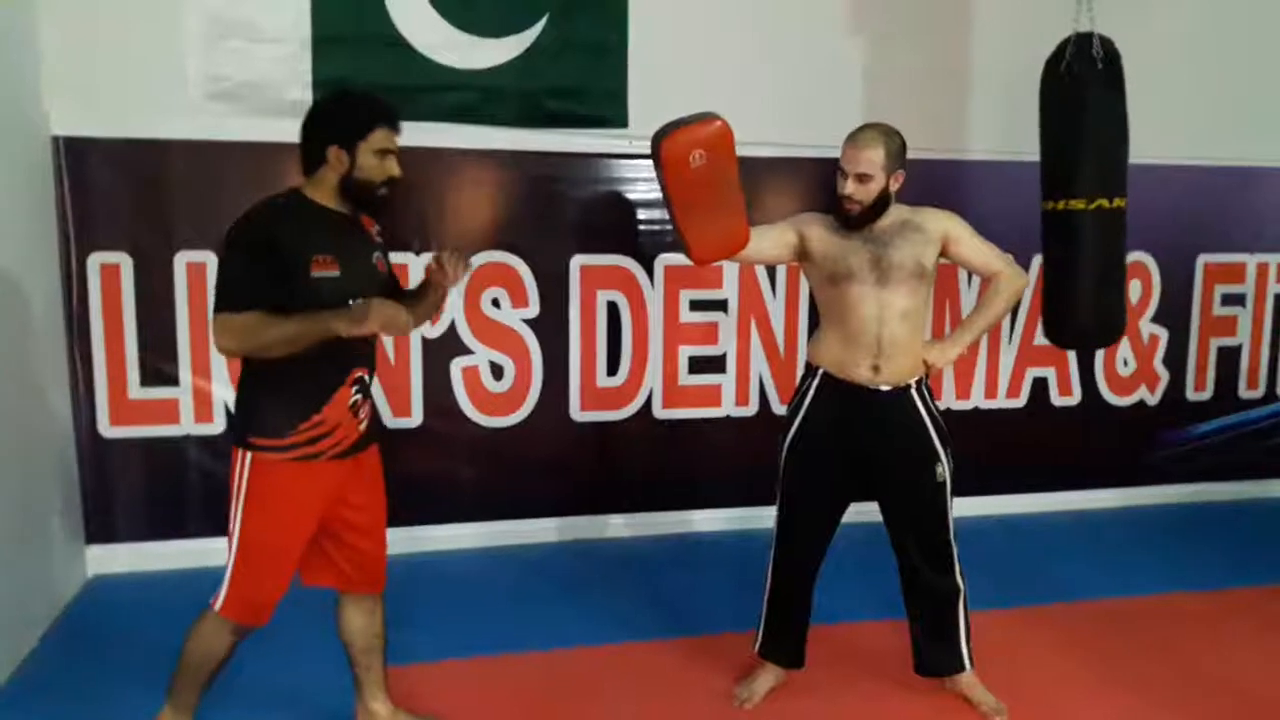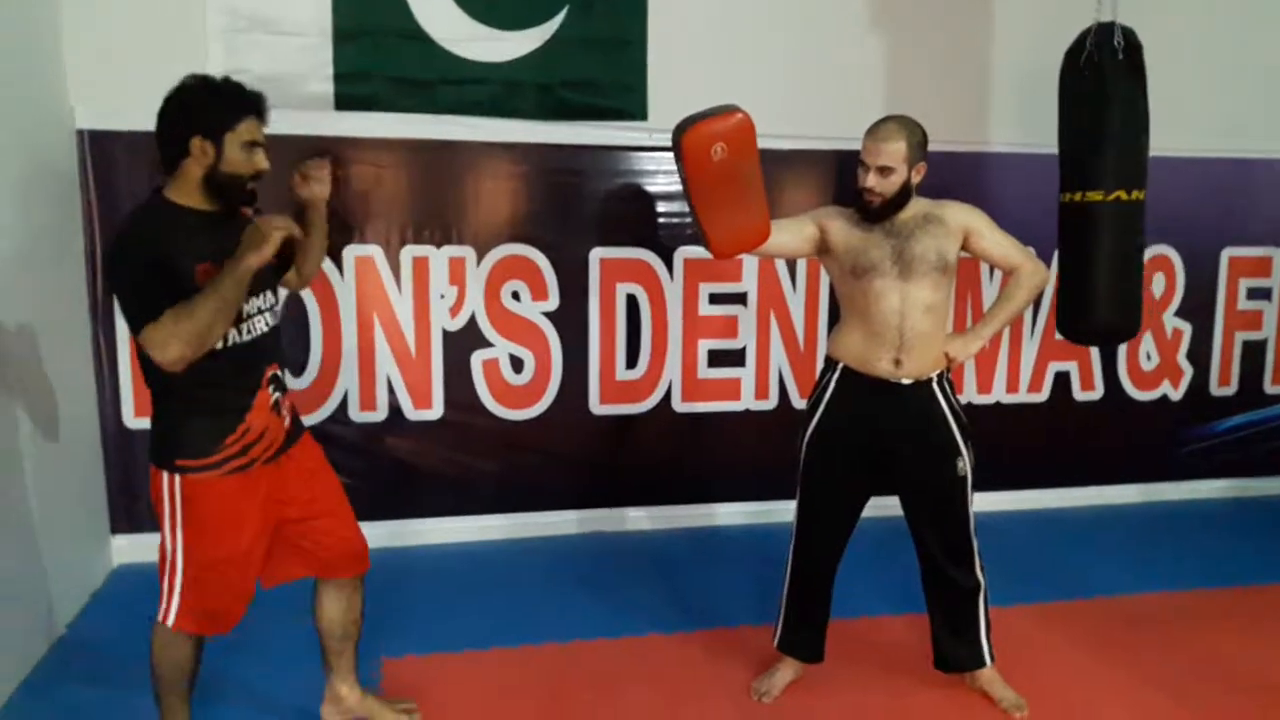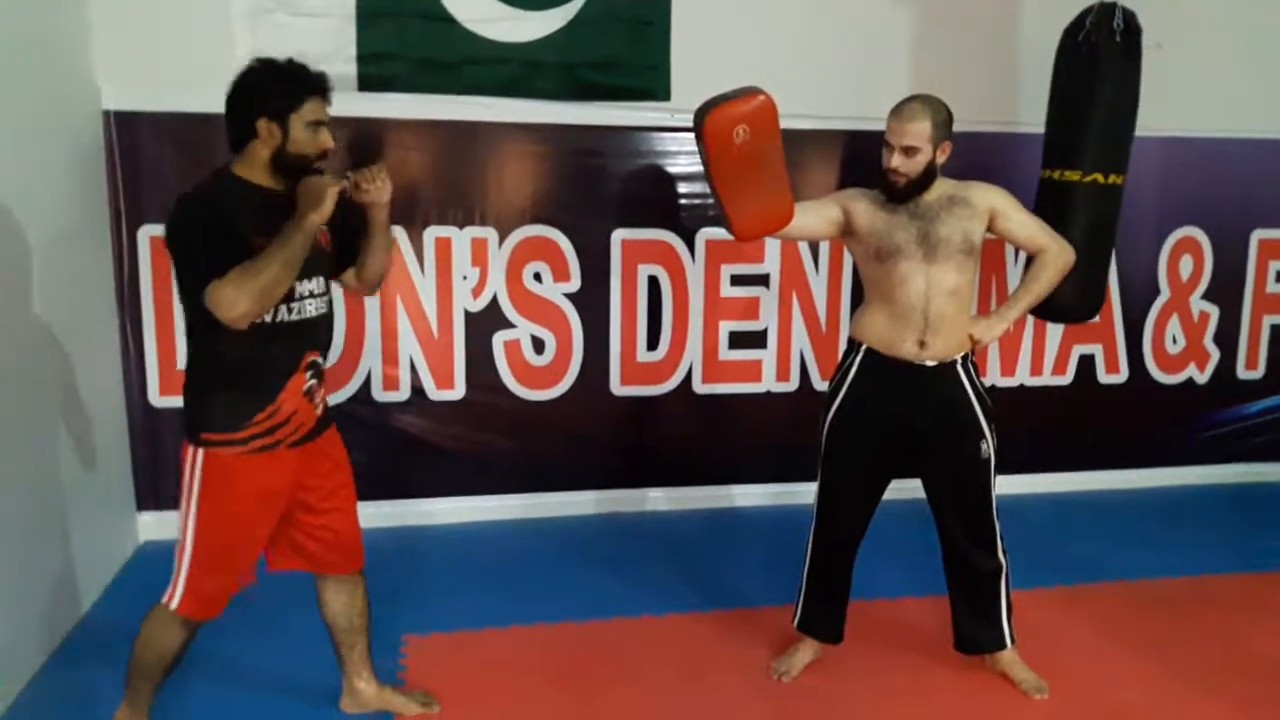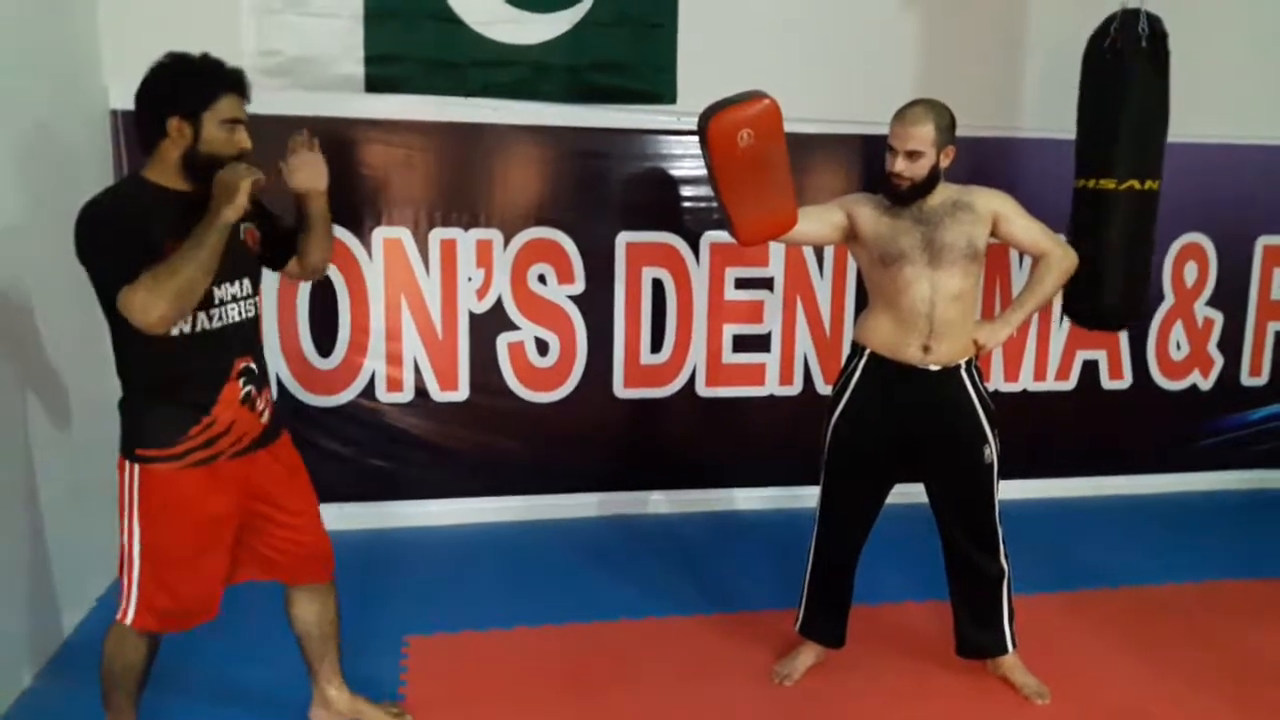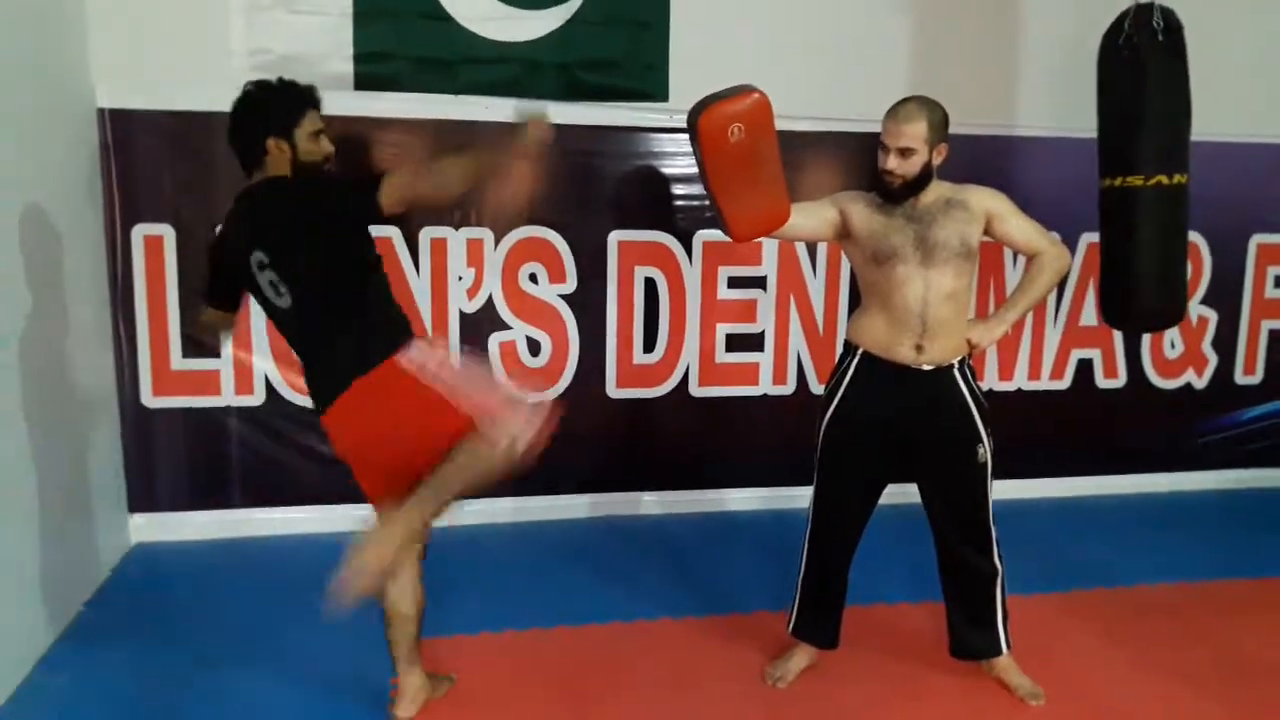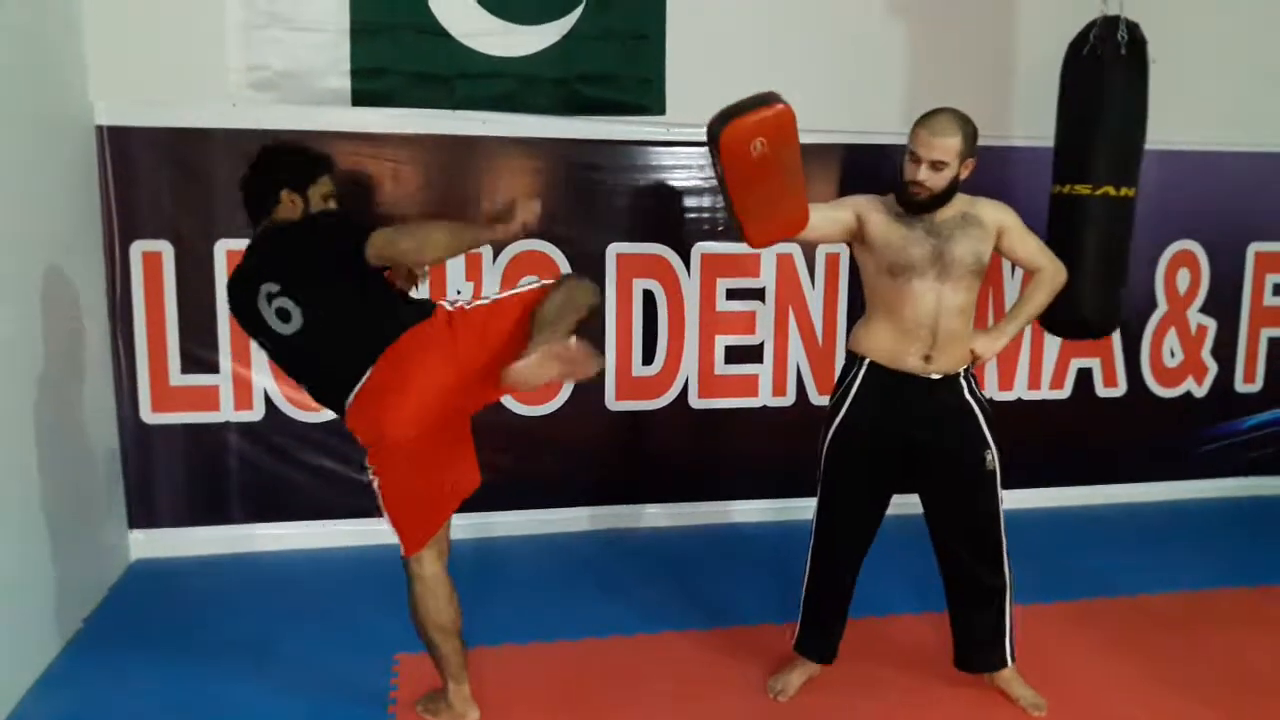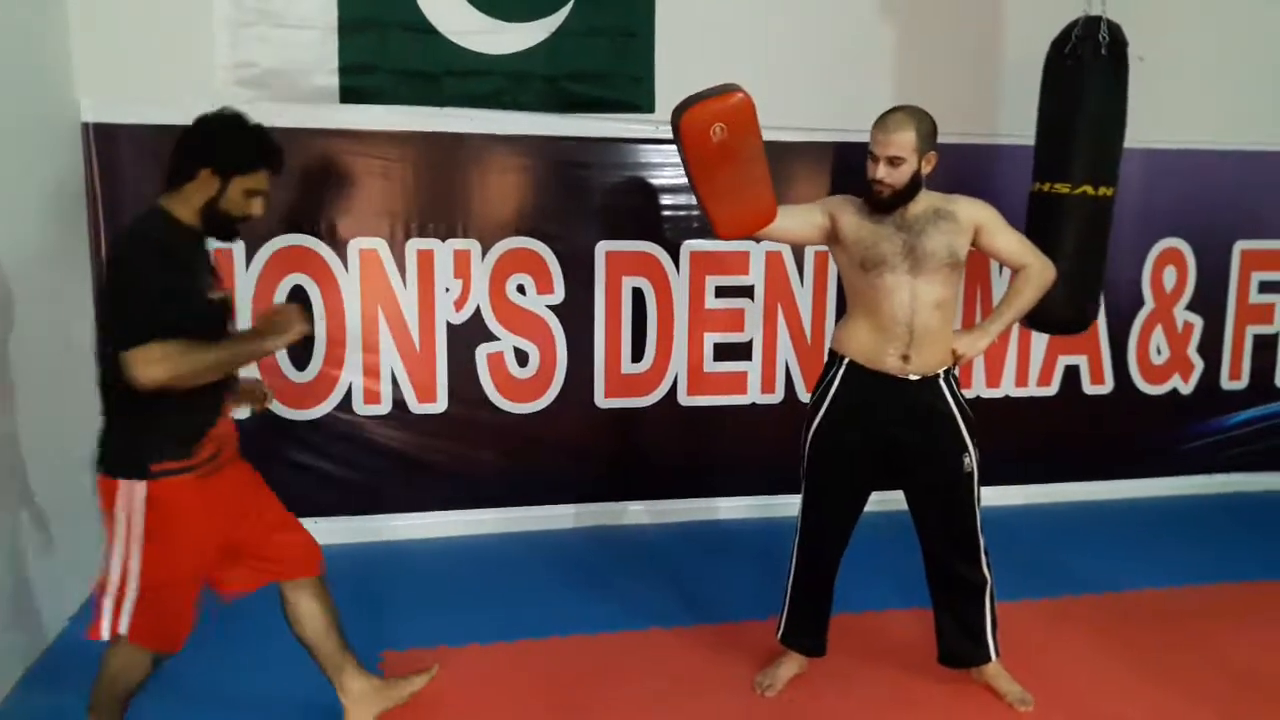
dt=0.7s
person 1, frame 1
left shoulder: (363, 230)
right shoulder: (267, 229)
left elbow: (394, 314)
right elbow: (231, 334)
left wrist: (433, 292)
right wrist: (343, 320)
left hip: (354, 444)
right hip: (279, 450)
left knee: (363, 579)
right knee: (245, 597)
person 1, frame 2
left shoulder: (238, 217)
right shoulder: (143, 240)
left elbow: (298, 275)
right elbow: (170, 348)
left wrist: (314, 206)
right wrist: (244, 260)
left hip: (283, 440)
right hip: (203, 462)
left knee: (342, 558)
right knee: (191, 607)
person 1, frame 3
left shoulder: (313, 201)
right shoulder: (204, 211)
left elbow: (367, 278)
right elbow: (237, 305)
left wrist: (377, 212)
right wrist: (305, 221)
left hip: (310, 427)
right hip: (231, 440)
left knee: (341, 558)
right knee: (196, 591)
person 1, frame 4
left shoulder: (237, 199)
right shoulder: (112, 216)
left elbow: (309, 263)
right elbow: (152, 311)
left wrist: (314, 197)
right wrist: (218, 218)
left hip: (261, 439)
right hip: (171, 456)
left knee: (310, 563)
right knee: (148, 607)
person 1, frame 5
left shoulder: (231, 233)
right shoulder: (313, 197)
left elbow: (216, 318)
right elbow: (418, 186)
right wrist: (508, 155)
left hip: (344, 407)
right hip: (391, 374)
left knee: (406, 535)
right knee: (521, 425)
right ankle: (393, 527)
person 1, frame 6
left shoulder: (243, 290)
right shoulder: (315, 233)
right elbow: (401, 247)
right wrist: (499, 227)
left hip: (375, 413)
right hip: (426, 348)
left knee: (425, 556)
right knee: (571, 290)
right ankle: (543, 358)
person 1, frame 7
left shoulder: (168, 243)
right shoulder: (156, 253)
right elbow: (149, 367)
left wrist: (224, 386)
right wrist: (260, 340)
left hip: (206, 459)
right hip: (158, 479)
left knee: (297, 563)
right knee: (148, 624)
person 2, frame 1
left shoulder: (934, 227)
right shoulder: (811, 232)
left elbow: (1011, 276)
right elbow: (731, 244)
left wrist: (956, 342)
left hip: (905, 408)
right hip: (827, 404)
left knee: (929, 547)
right knee: (797, 543)
left ankle: (953, 666)
right ankle: (776, 659)
person 2, frame 2
left shoulder: (954, 220)
right shoulder: (833, 225)
left elbow: (1031, 270)
left wrist: (977, 335)
left hip: (925, 402)
right hip: (848, 398)
left knee: (950, 542)
right knee: (817, 537)
left ankle: (974, 662)
right ankle: (796, 653)
person 2, frame 3
left shoulder: (979, 201)
right shoulder: (856, 207)
left elbow: (1058, 253)
left wrist: (1003, 318)
left hip: (950, 385)
right hip: (871, 380)
left knee: (972, 523)
right knee: (838, 518)
left ankle: (994, 644)
right ankle: (815, 633)
person 2, frame 4
left shoulder: (984, 206)
right shoulder: (861, 212)
left elbow: (1060, 256)
right elbow: (782, 224)
left wrist: (1007, 323)
left hip: (954, 389)
right hip: (874, 383)
left knee: (975, 528)
right knee: (841, 521)
left ankle: (996, 648)
right ankle: (817, 636)
person 2, frame 5
left shoulder: (977, 204)
right shoulder: (852, 210)
left elbow: (1053, 255)
left wrist: (999, 322)
left hip: (947, 387)
right hip: (867, 382)
left knee: (968, 528)
right knee: (834, 521)
left ankle: (990, 649)
right ankle: (811, 638)
person 2, frame 6
left shoulder: (990, 218)
right shoulder: (867, 212)
left elbow: (1050, 271)
left wrist: (1001, 335)
left hip: (952, 397)
right hip: (873, 391)
left knee: (977, 539)
right knee: (840, 534)
left ankle: (994, 661)
right ankle: (810, 652)
person 2, frame 7
left shoulder: (965, 215)
right shoulder: (841, 215)
left elbow: (1039, 269)
right elbow: (761, 221)
left wrist: (984, 334)
left hip: (931, 397)
right hip: (853, 391)
left knee: (956, 535)
right knee: (821, 530)
left ankle: (980, 657)
right ankle: (799, 647)
